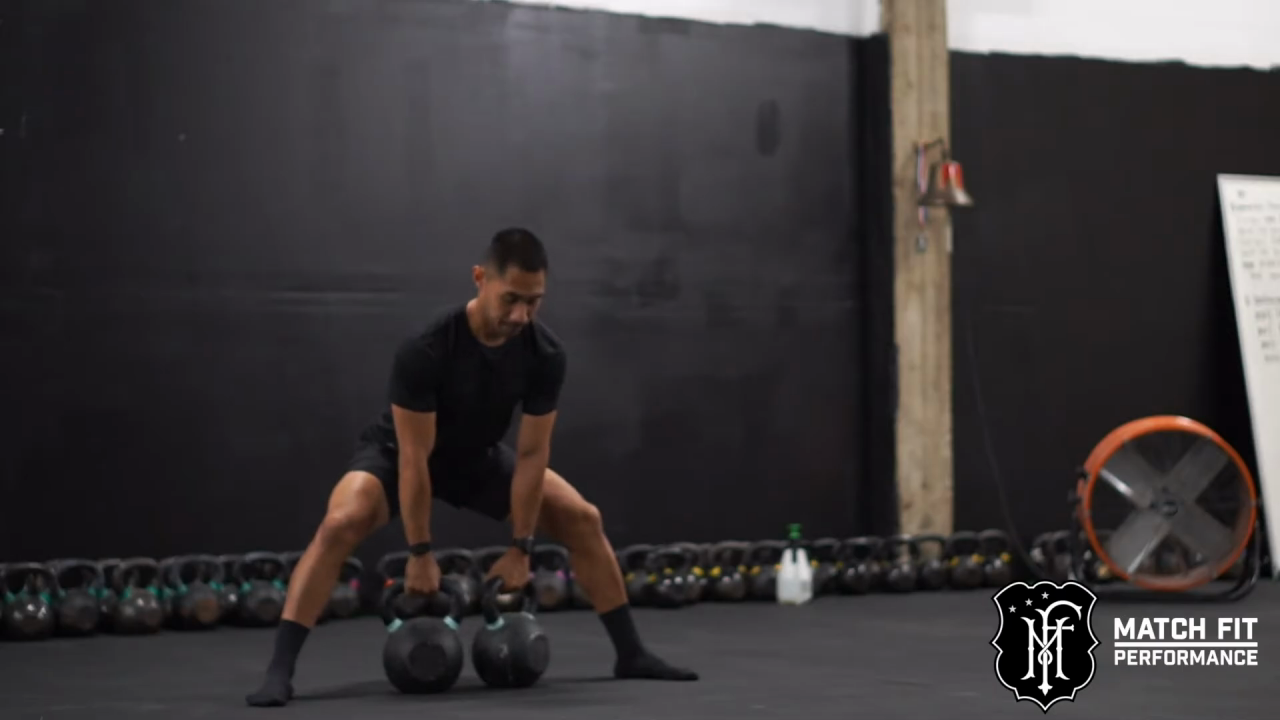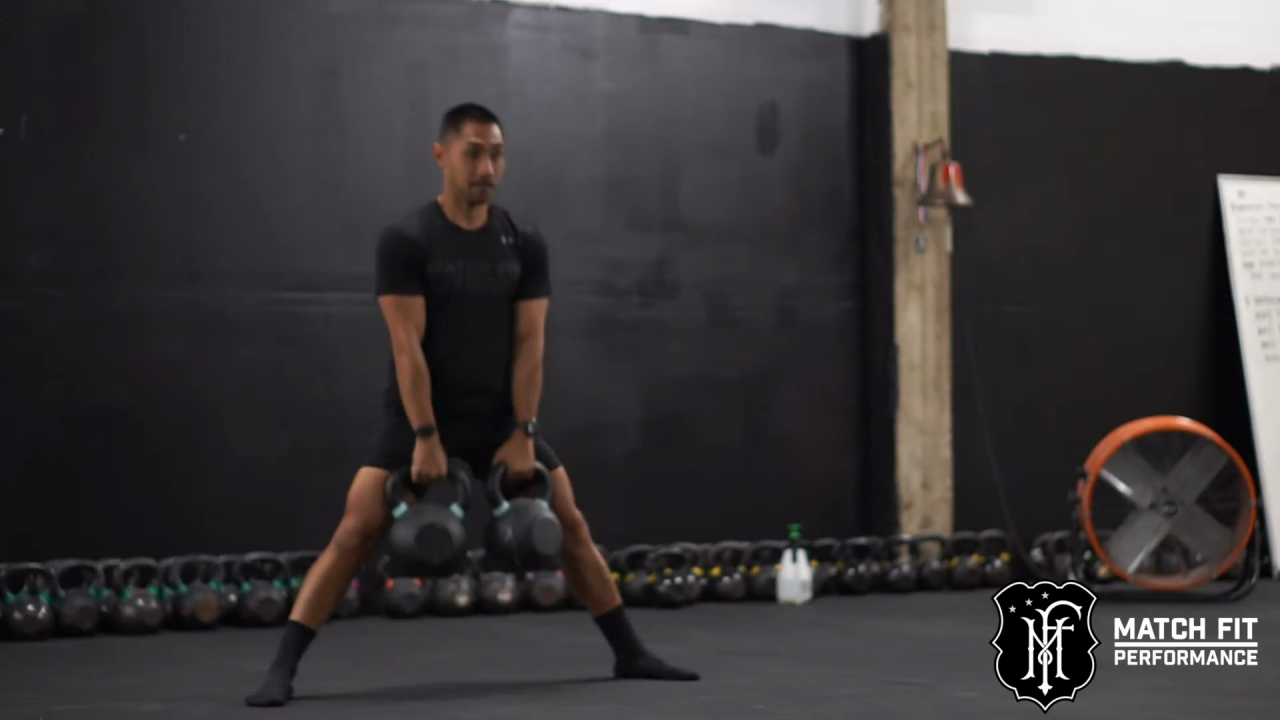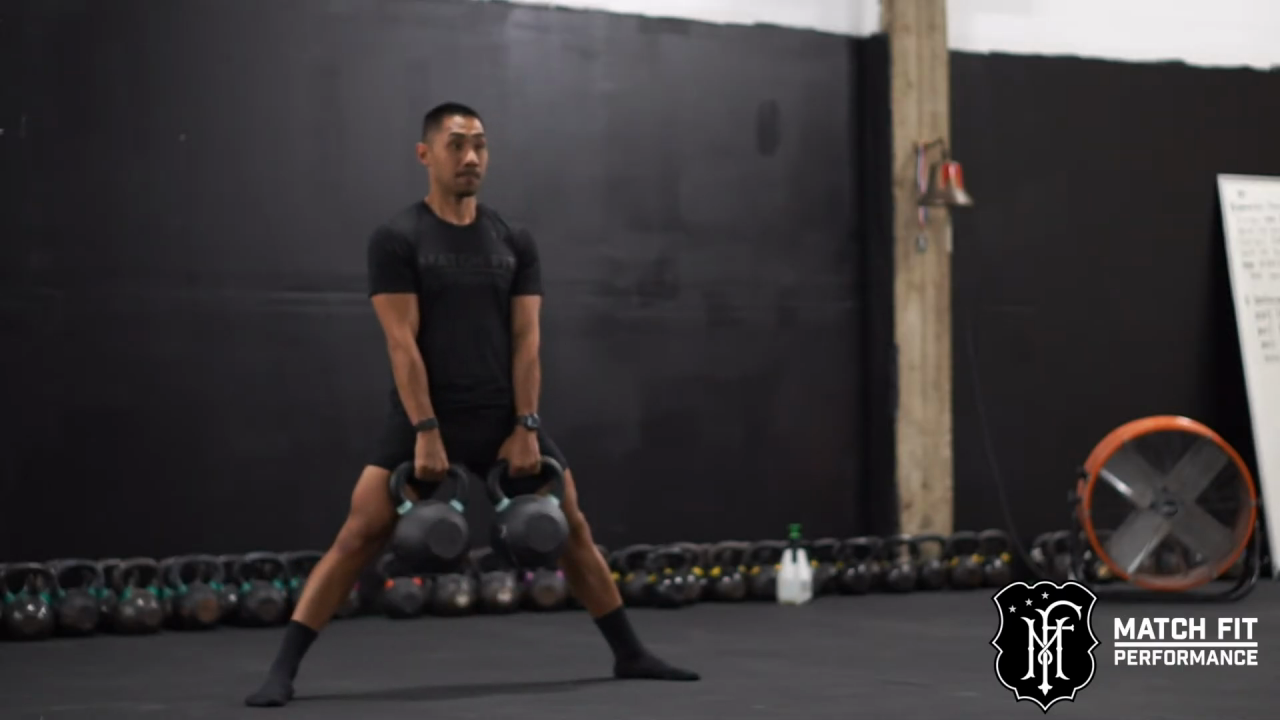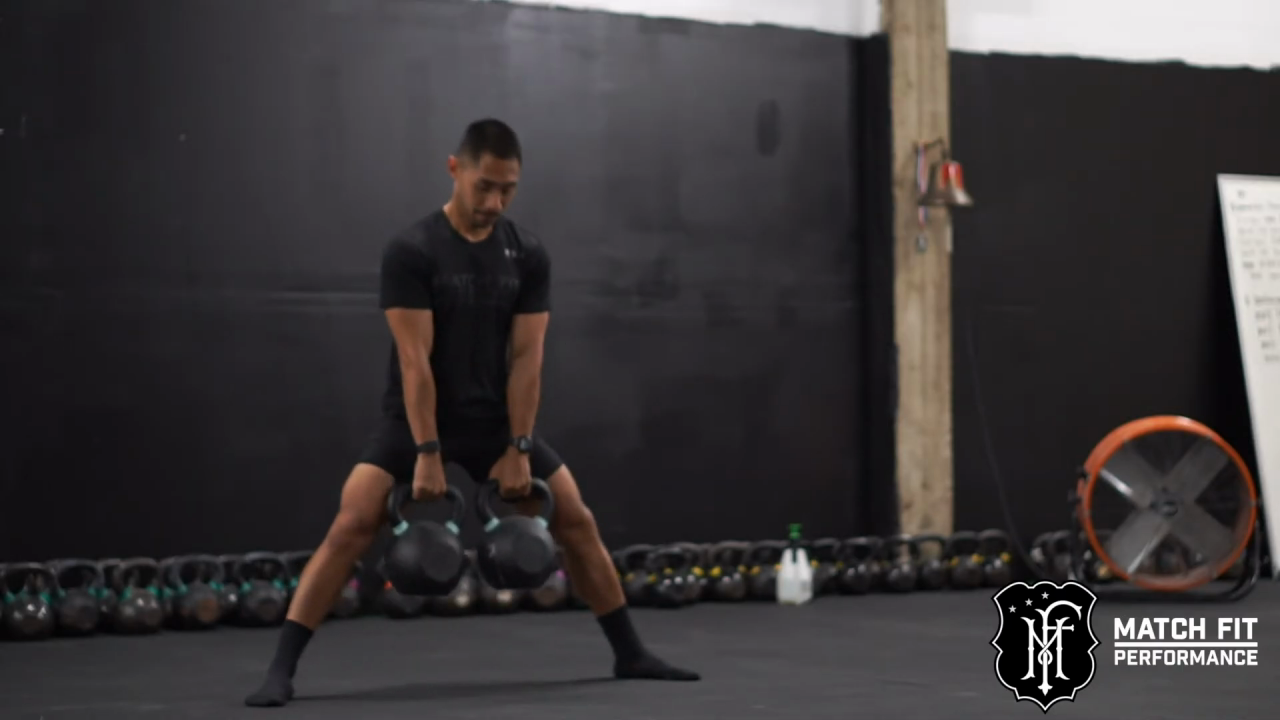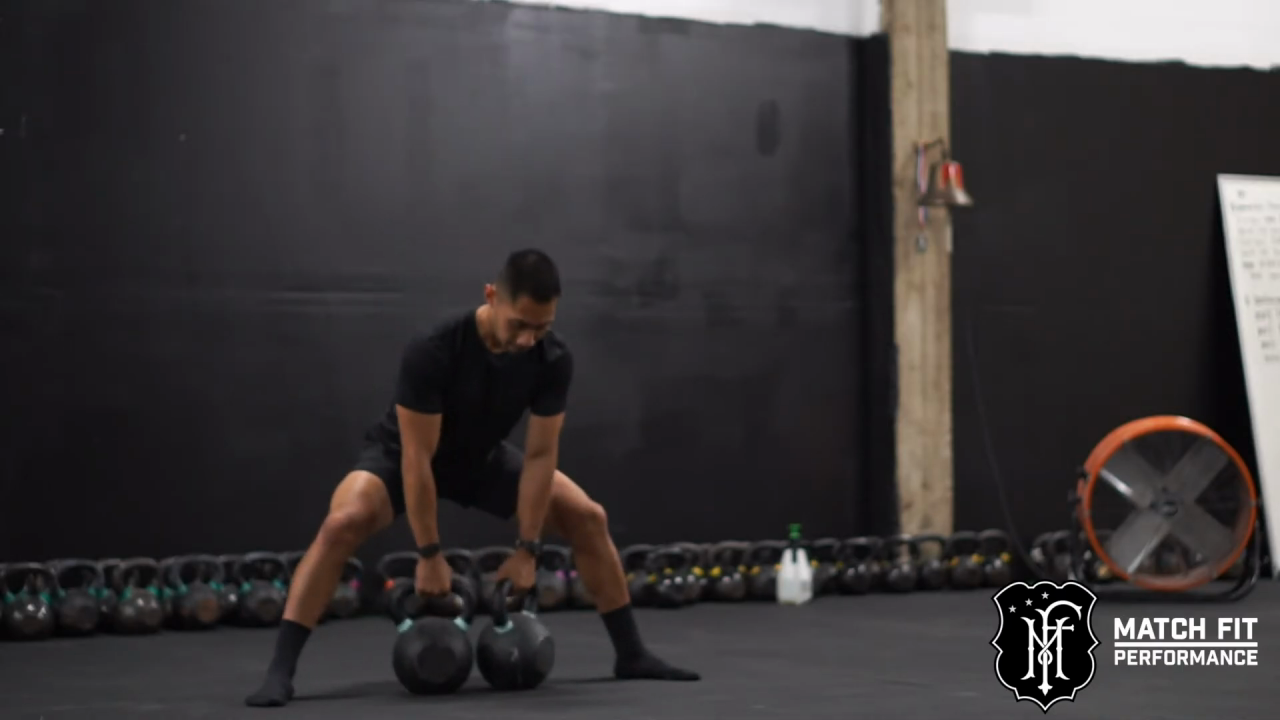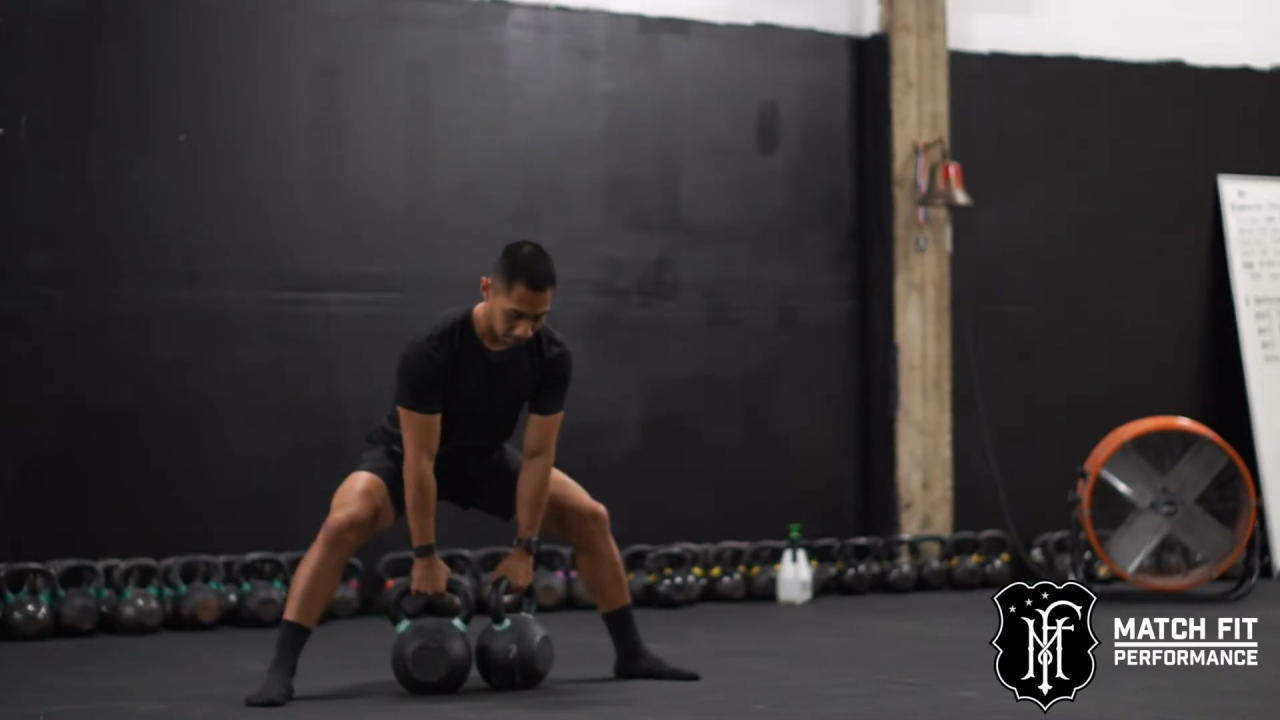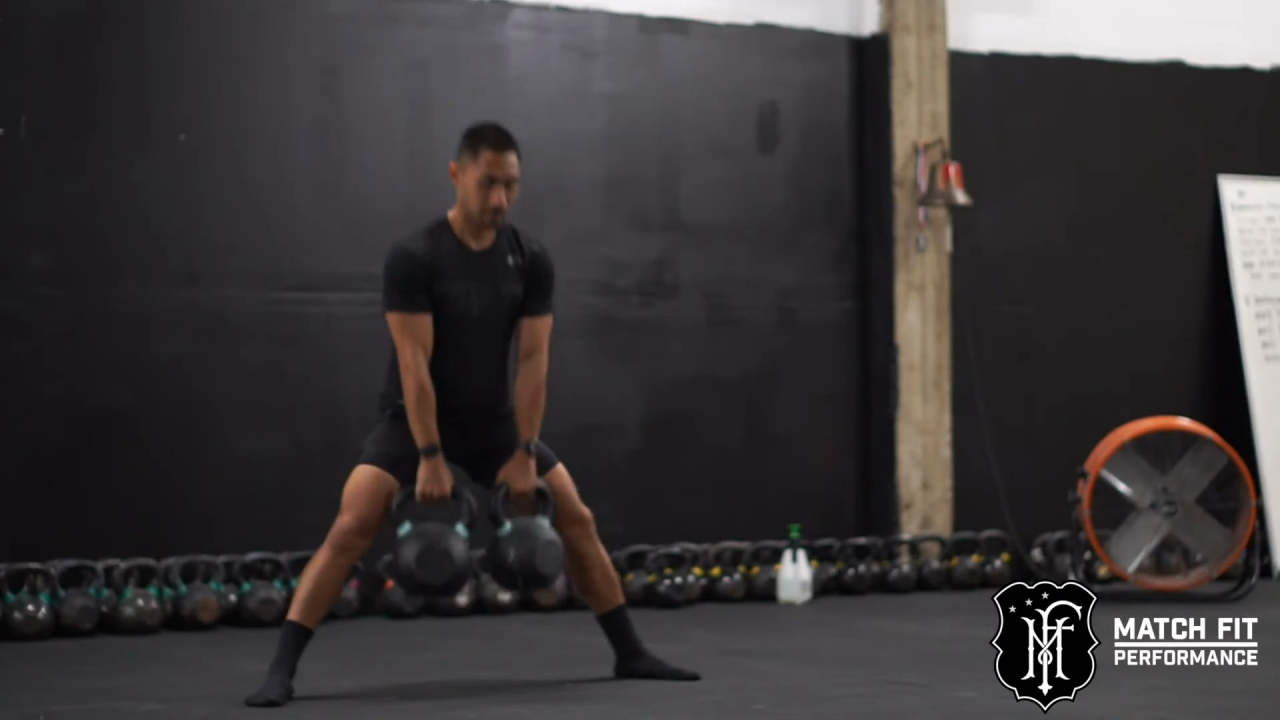
dt=0.7s
person 1, frame 1
left shoulder: (546, 355)
right shoulder: (424, 351)
left elbow: (532, 454)
right elbow: (413, 459)
left wrist: (520, 549)
right wrist: (420, 555)
left hip: (477, 456)
right hip: (396, 452)
left knee: (584, 519)
right knee: (341, 525)
left ankle: (631, 653)
right ankle: (280, 670)
person 1, frame 2
left shoulder: (525, 244)
right shoulder: (406, 240)
left elbow: (529, 344)
right elbow: (407, 347)
left wrist: (523, 436)
right wrist: (425, 440)
left hip: (496, 417)
right hip: (416, 413)
left knee: (570, 526)
right knee: (354, 535)
left ankle: (630, 654)
right ankle: (281, 670)
person 1, frame 3
left shoulder: (515, 243)
right shoulder: (396, 240)
left elbow: (526, 341)
right elbow: (403, 343)
left wrist: (526, 429)
right wrist: (426, 433)
left hip: (504, 420)
right hip: (425, 419)
left knee: (572, 531)
right knee: (359, 537)
left ankle: (631, 654)
right ankle: (282, 671)
person 1, frame 4
left shoulder: (528, 254)
right shoulder: (411, 251)
left elbow: (526, 358)
right elbow: (415, 360)
left wrist: (519, 450)
right wrist: (427, 455)
left hip: (494, 421)
right hip: (416, 420)
left knee: (577, 524)
right knee: (350, 530)
left ankle: (631, 654)
right ankle: (280, 670)
person 1, frame 5
left shoulder: (554, 360)
right shoulder: (431, 352)
left elbow: (540, 455)
right elbow: (416, 460)
left wrist: (526, 551)
right wrist: (430, 557)
left hip: (483, 457)
right hip: (402, 454)
left knee: (589, 518)
right knee: (343, 524)
left ankle: (631, 654)
right ankle: (281, 670)
person 1, frame 6
left shoulder: (552, 356)
right shoulder: (429, 351)
left elbow: (538, 455)
right elbow: (419, 460)
left wrist: (524, 550)
right wrist: (426, 557)
left hip: (484, 458)
right hip: (403, 455)
left knee: (591, 518)
right knee: (344, 524)
left ankle: (631, 654)
right ankle: (281, 670)
person 1, frame 7
left shoulder: (531, 258)
right shoulder: (414, 258)
left elbow: (532, 361)
right elbow: (414, 364)
left wrist: (524, 455)
right wrist: (429, 462)
left hip: (493, 422)
right hip: (414, 421)
left knee: (576, 524)
right knee: (350, 531)
left ankle: (631, 654)
right ankle: (280, 670)
